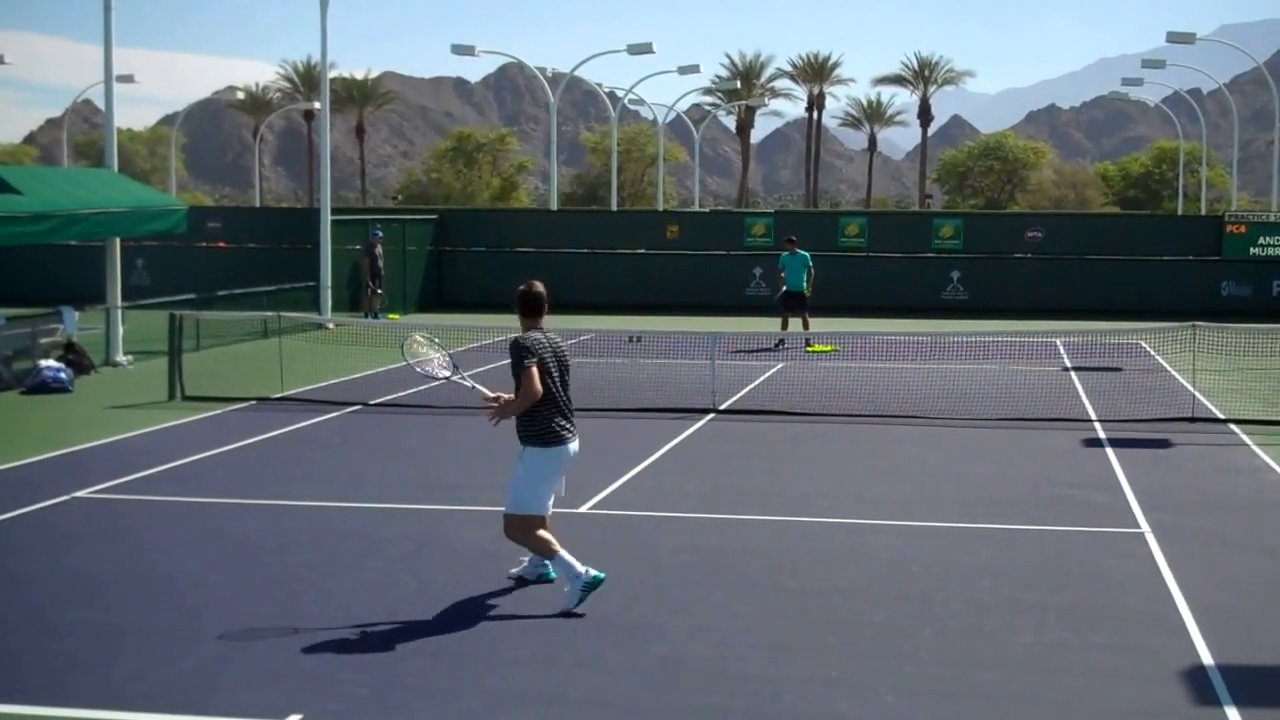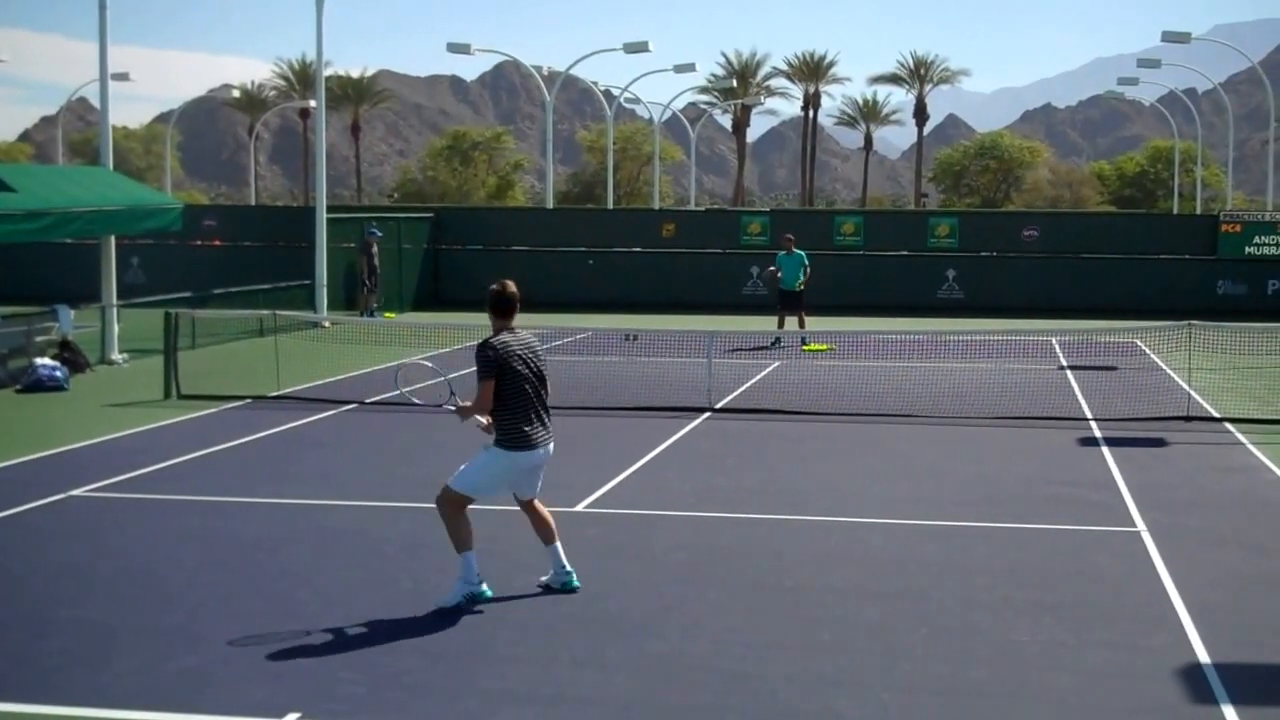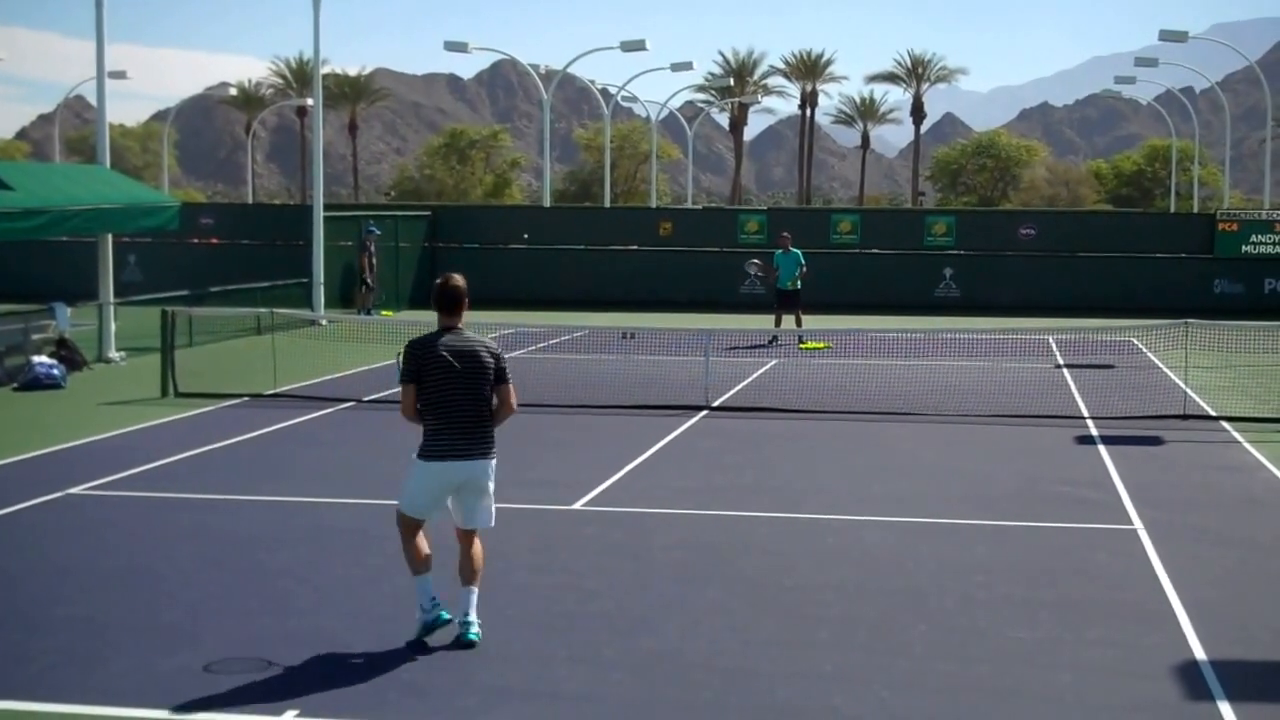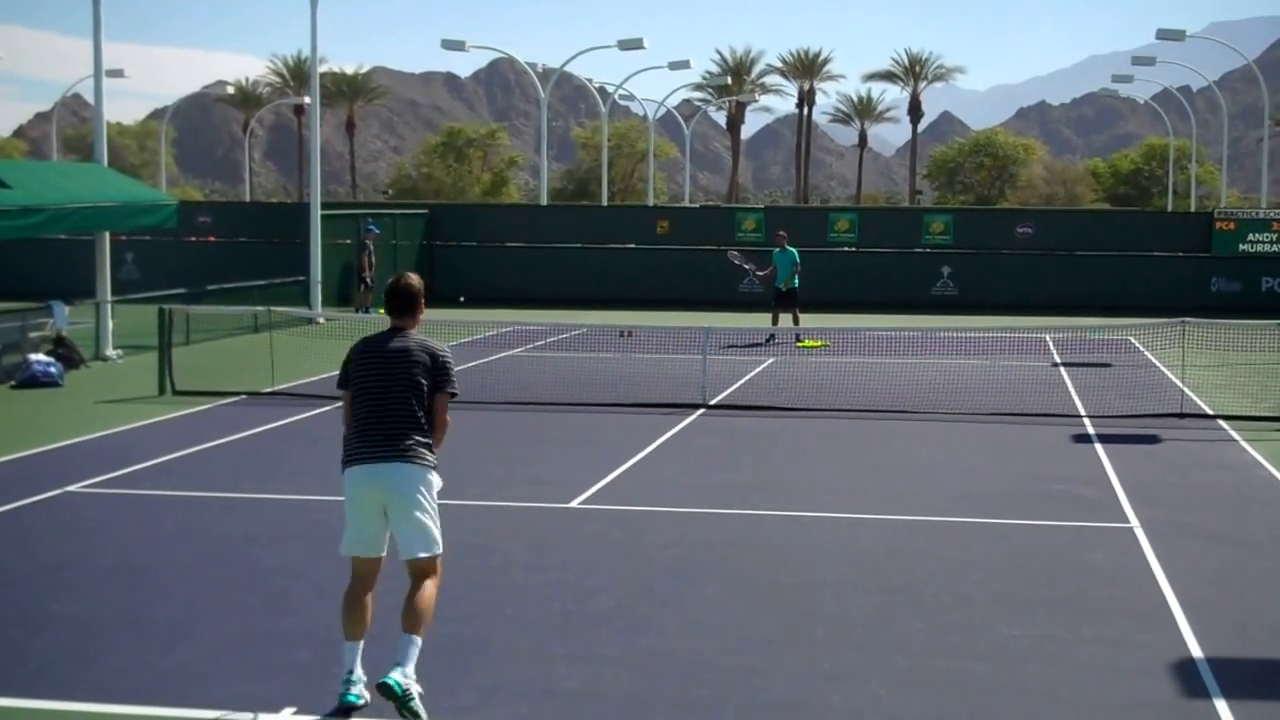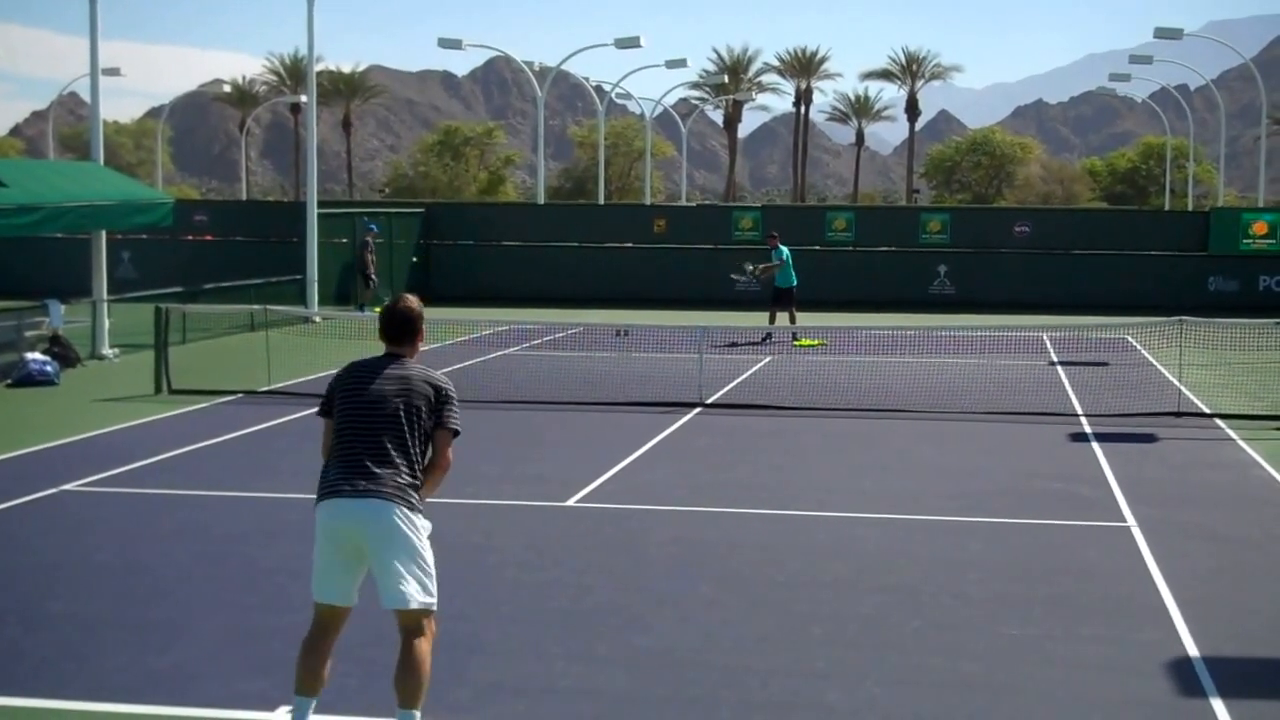
dt=0.5s
person 1, frame 1
left shoulder: (522, 344)
right shoulder: (557, 343)
left elbow: (532, 393)
left wrist: (506, 409)
right wrist: (512, 401)
left hip: (543, 446)
right hip: (566, 440)
left knee: (516, 526)
right knee: (533, 501)
left ankle: (579, 576)
right ankle: (539, 565)
person 1, frame 2
left shoulder: (489, 347)
right shoulder: (531, 342)
left elbow: (485, 403)
left wrist: (468, 410)
left hip: (512, 447)
right hip: (542, 442)
left knee: (449, 501)
right knee: (528, 501)
left ankle: (471, 583)
right ankle: (562, 572)
person 1, frame 3
left shoulder: (417, 349)
right shoulder: (490, 349)
left elbow: (408, 411)
right elbow: (508, 407)
left hip: (434, 458)
right hip: (479, 458)
left knee: (409, 523)
right knee: (468, 537)
left ankle: (430, 604)
right ankle: (469, 620)
person 1, frame 4
left shoulder: (359, 351)
right shoulder: (436, 353)
left elbow: (348, 416)
right elbow: (441, 419)
left hip: (359, 471)
right hip: (410, 471)
left knee: (363, 577)
right knee: (426, 574)
left ankle: (352, 679)
right ankle: (403, 673)
person 1, frame 5
left shoulder: (346, 375)
right shoulder: (436, 384)
left elbow: (328, 449)
right elbow: (442, 459)
left hip: (335, 507)
right hip: (392, 510)
left knee: (326, 626)
right knee: (417, 629)
